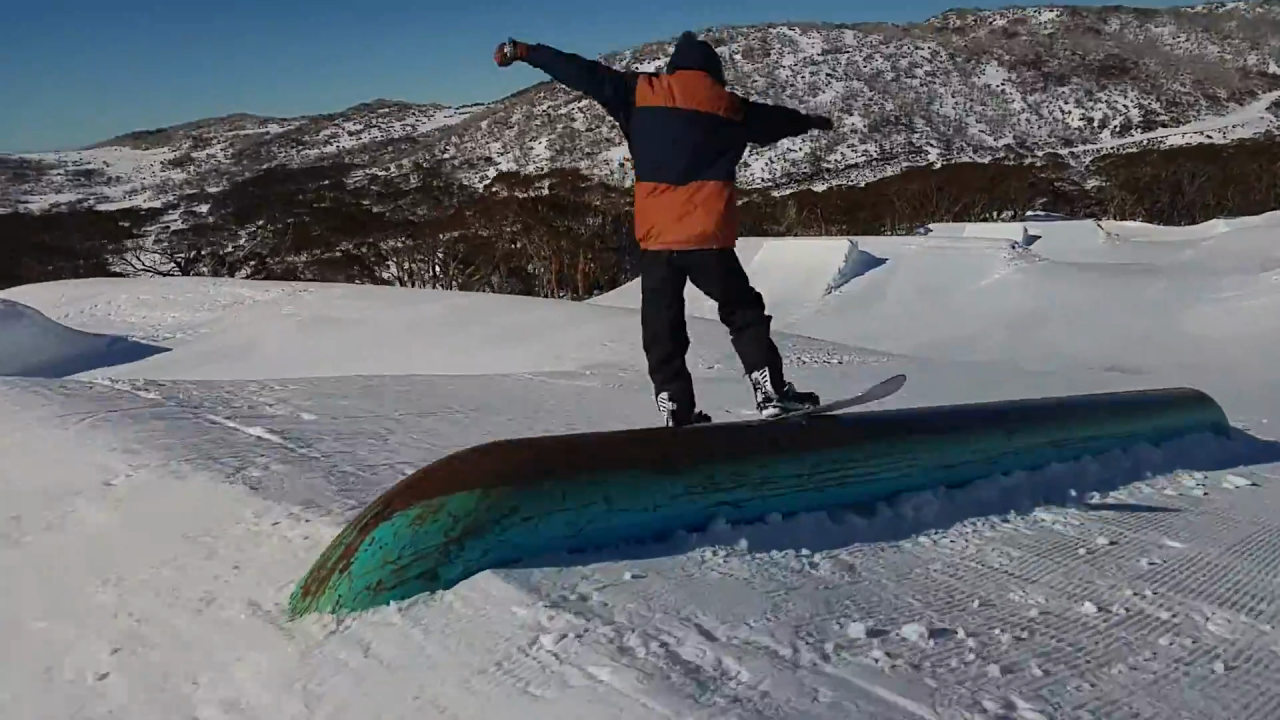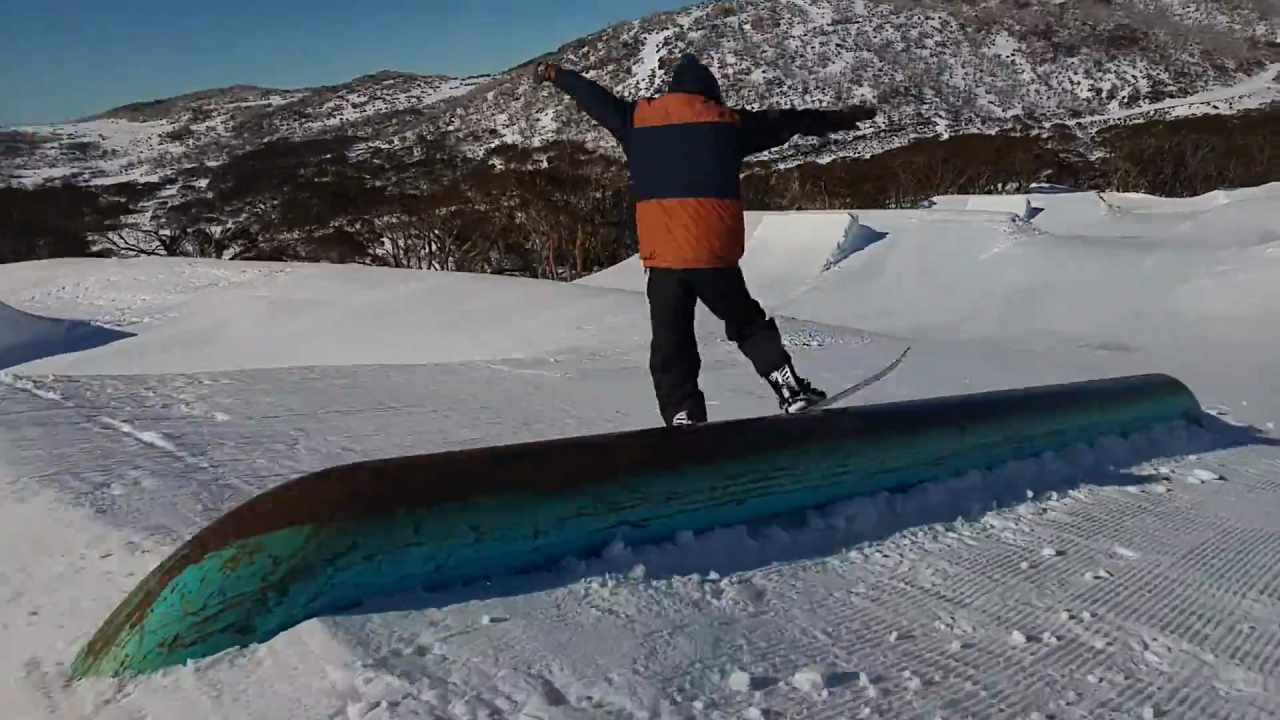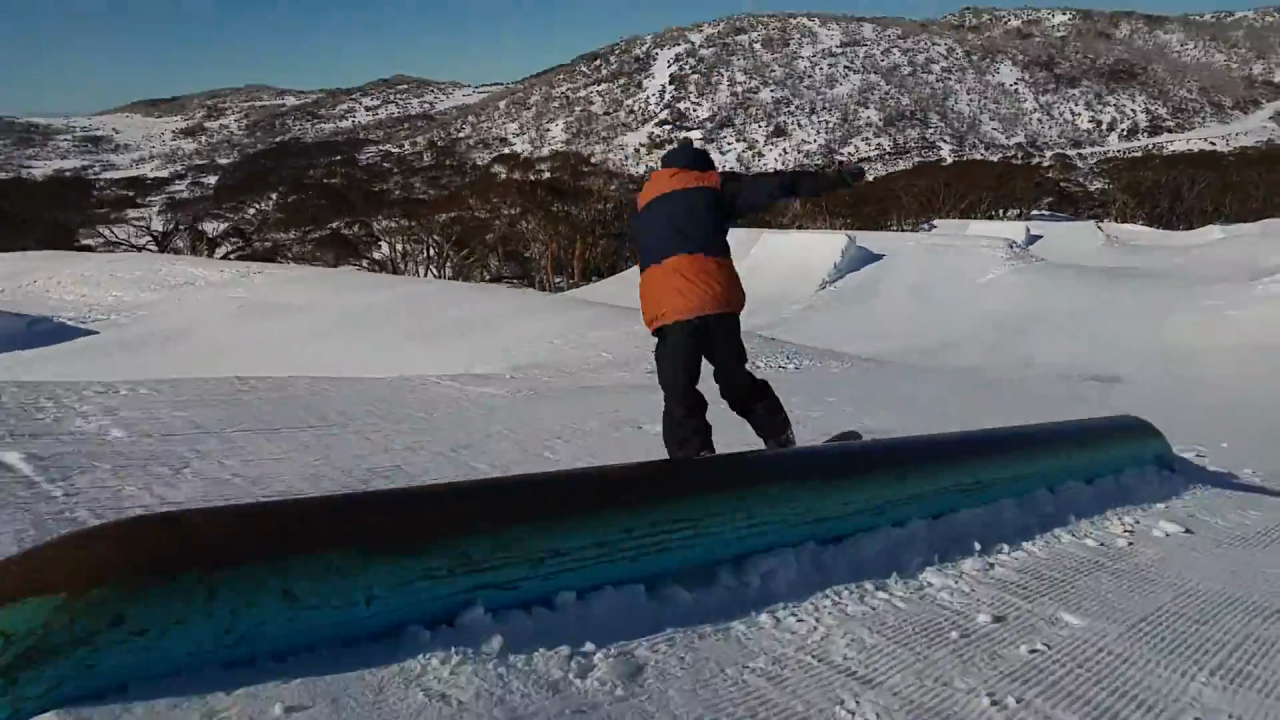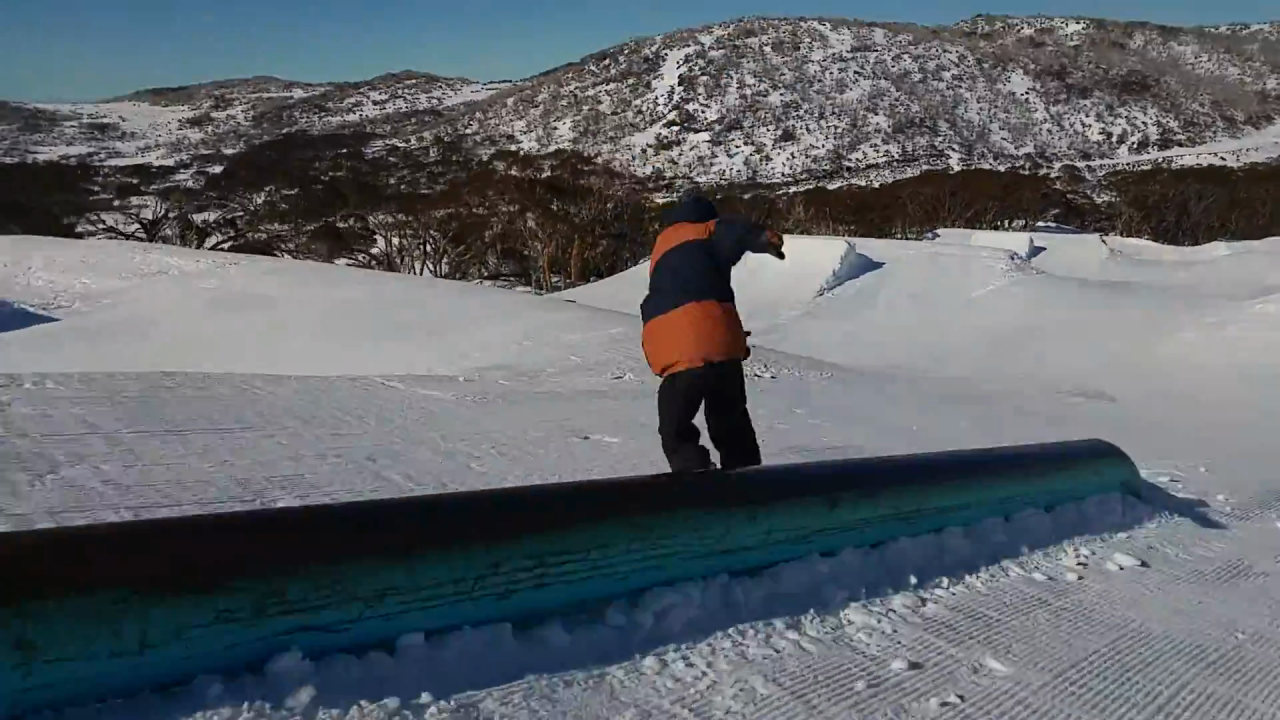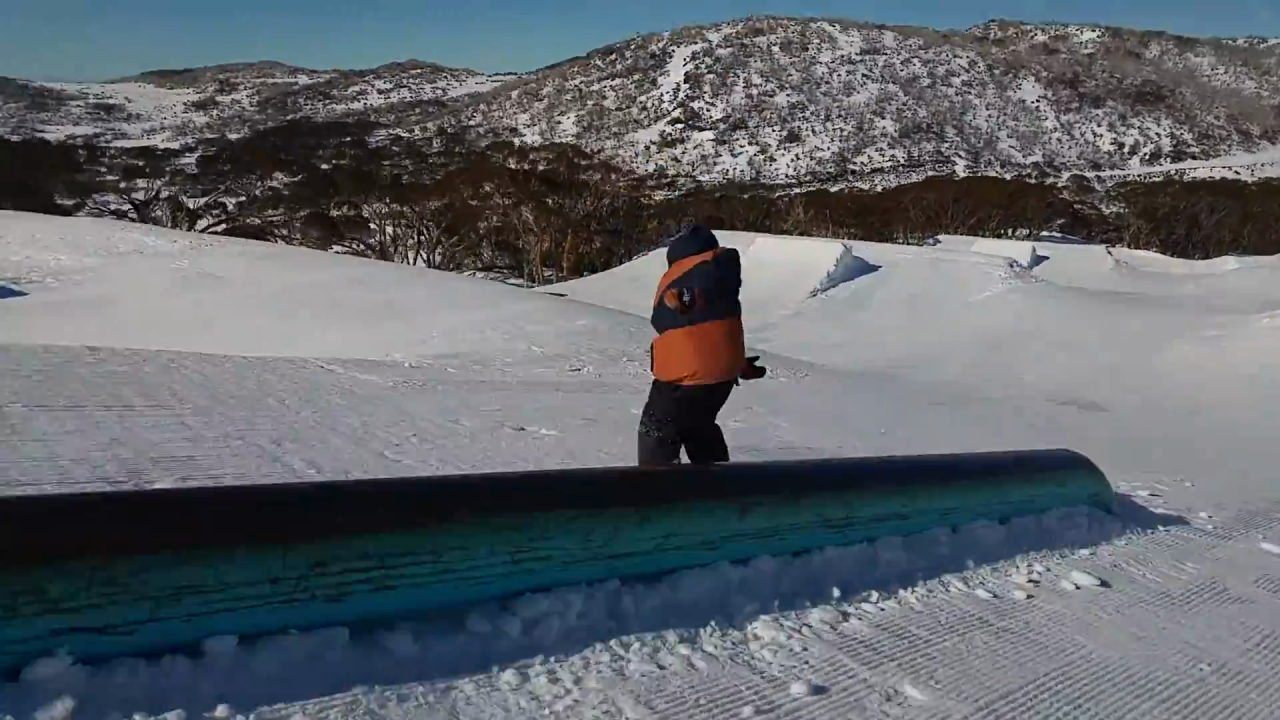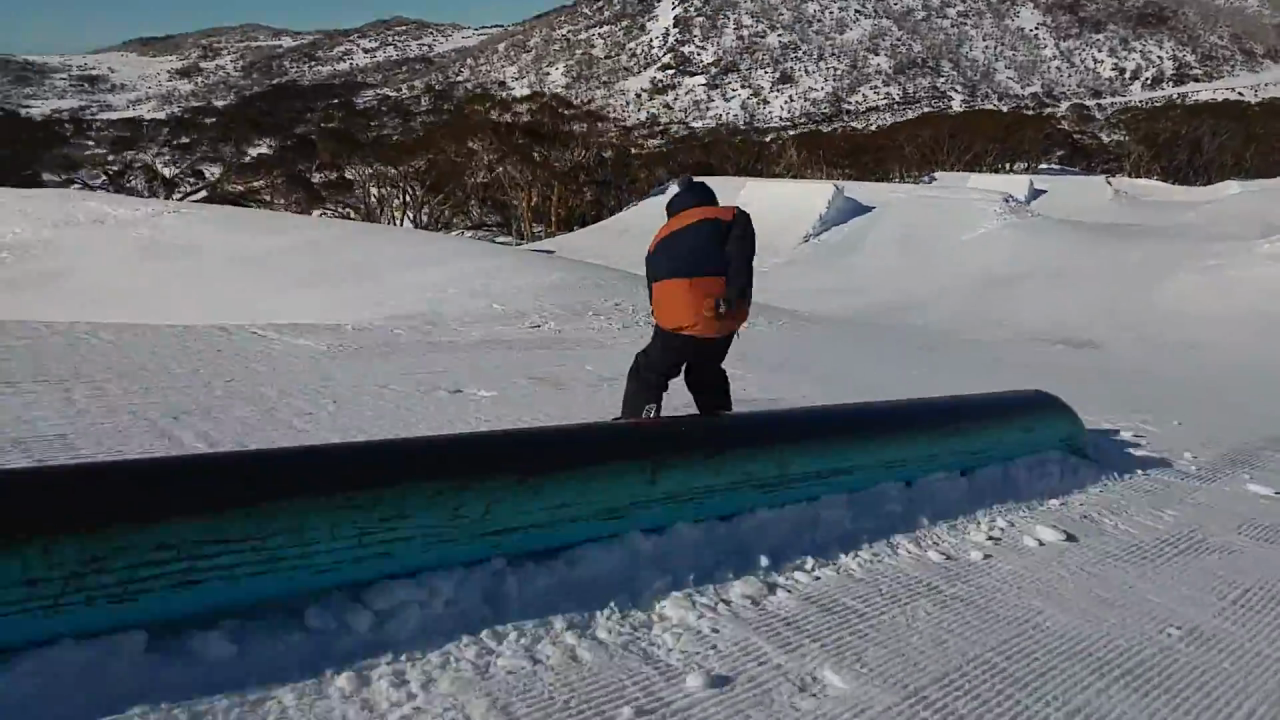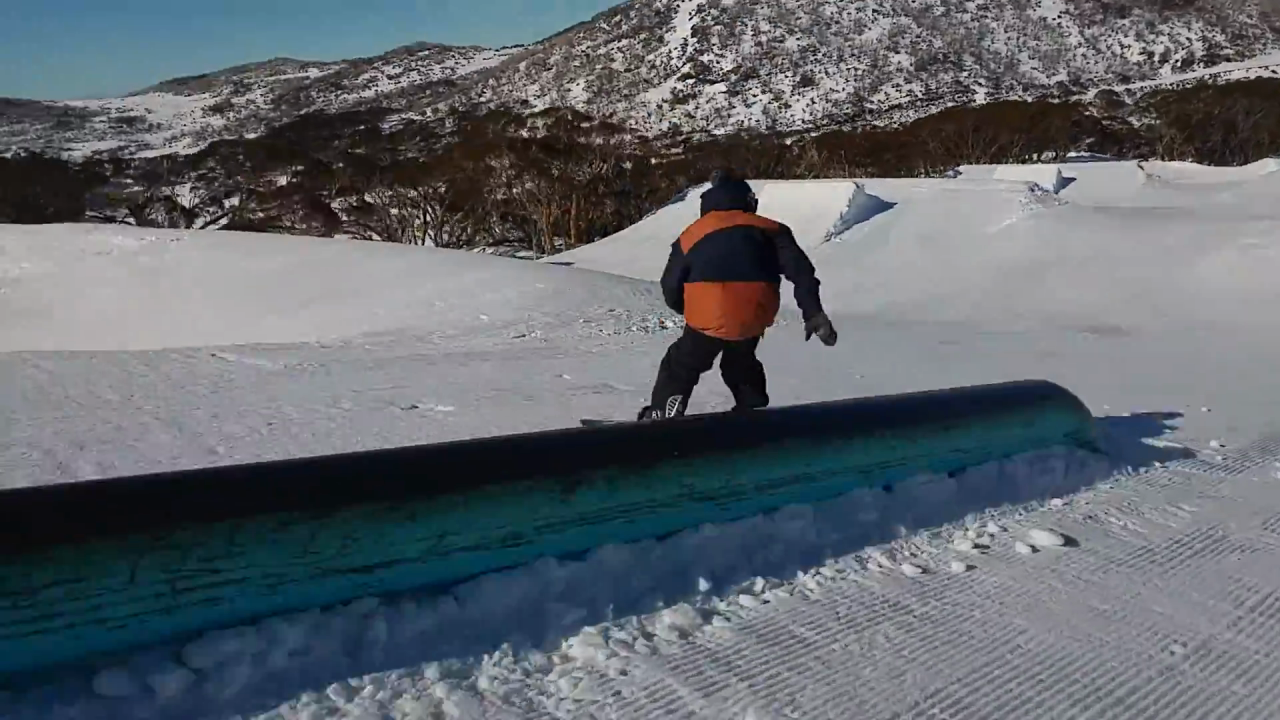
dt=0.1s
person 1, frame 1
left shoulder: (642, 92)
right shoulder: (731, 104)
left elbow: (578, 73)
right elbow: (773, 121)
right wrist: (811, 121)
left hip: (657, 229)
right hip: (709, 226)
left knee: (661, 324)
right knee: (740, 311)
left ankle: (675, 410)
right ankle: (772, 392)
person 1, frame 2
left shoulder: (639, 115)
right shoulder: (728, 118)
left elbow: (597, 100)
right elbow: (789, 123)
left wrist: (556, 75)
right wrist: (844, 117)
left hip: (665, 245)
right hip: (718, 239)
left knee: (670, 343)
right knee: (744, 320)
left ankle: (684, 417)
right ankle: (792, 389)
person 1, frame 3
left shoulder: (647, 194)
right shoulder: (714, 184)
right elbow: (766, 186)
right wrist: (821, 184)
left hip: (667, 303)
right hip: (713, 296)
left knee: (680, 397)
right knee: (734, 378)
left ankle: (695, 462)
right ankle: (782, 443)
person 1, frame 4
right shoulder: (710, 230)
right elbow: (735, 232)
right wrist: (763, 235)
left hip: (671, 350)
right hip: (714, 341)
left knee: (676, 429)
right knee: (728, 418)
person 1, frame 5
left shoulder: (667, 284)
right shoulder: (723, 259)
right elbow: (717, 278)
right wrist: (697, 295)
left hip: (679, 362)
right hip: (723, 356)
left knee: (658, 429)
right knee: (701, 427)
person 1, frame 6
left shoulder: (660, 240)
right shoulder: (732, 217)
left elbow: (657, 293)
right elbow: (741, 254)
right wrist: (734, 300)
left hip: (679, 313)
right hip: (720, 313)
left knee: (650, 371)
right knee: (704, 372)
person 1, frame 7
left shoulder: (690, 234)
right shoulder: (766, 227)
left elbow: (671, 287)
right elbow: (799, 267)
left wrist: (688, 310)
right wrist: (813, 313)
left hip: (711, 313)
right hip: (757, 311)
left knee: (682, 365)
right knee: (741, 362)
left ankle: (662, 415)
right ankle: (754, 412)
